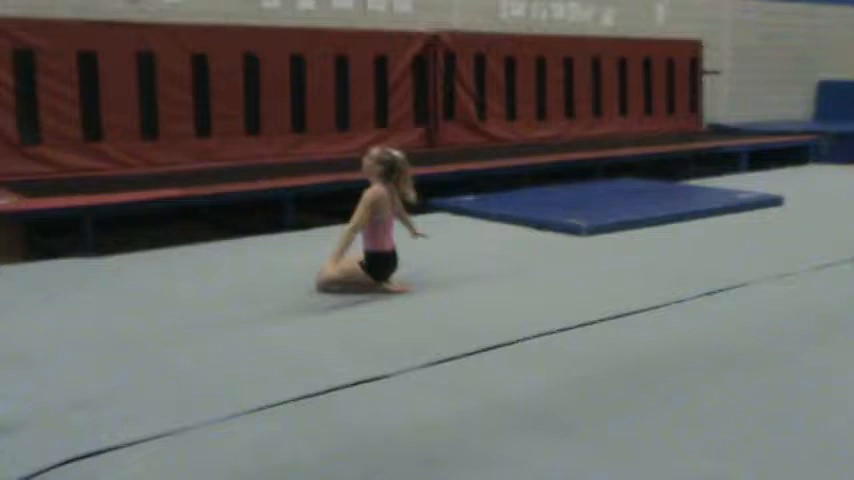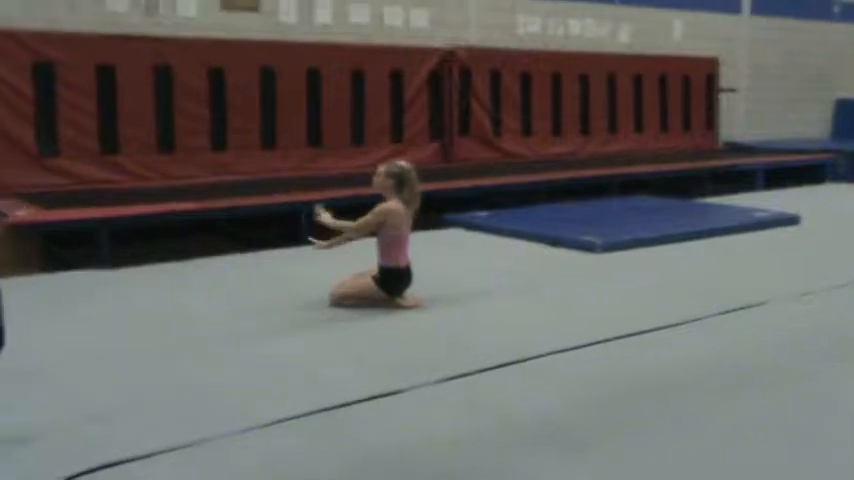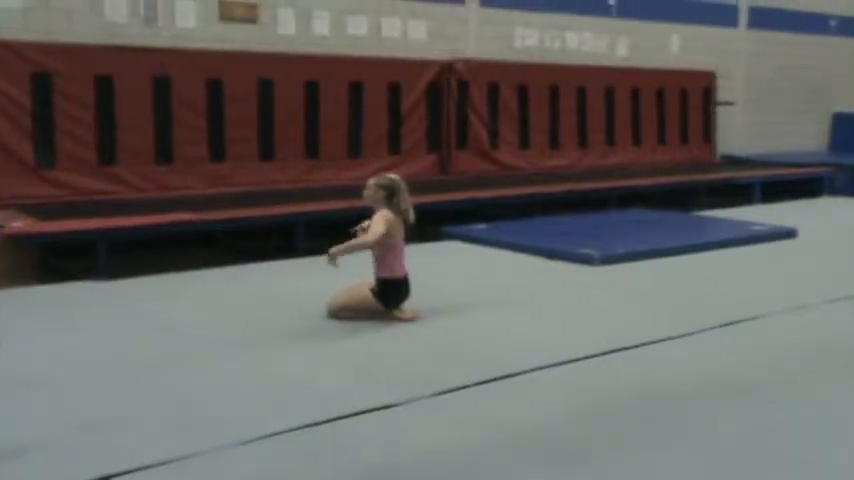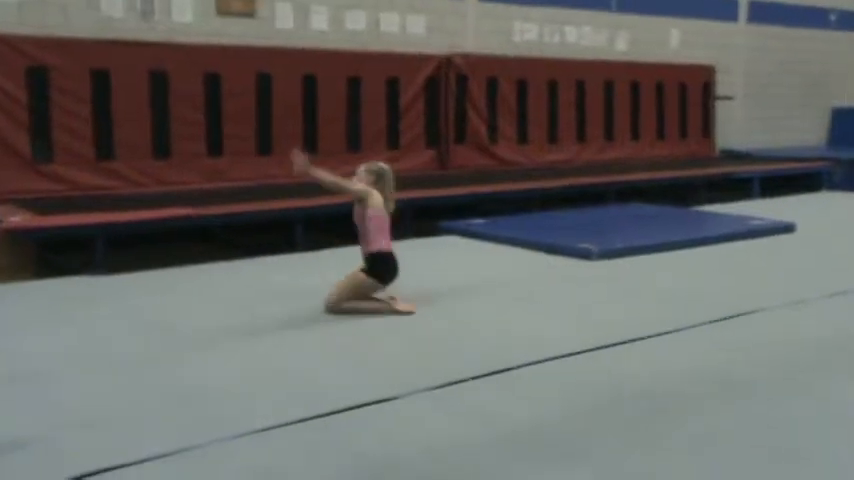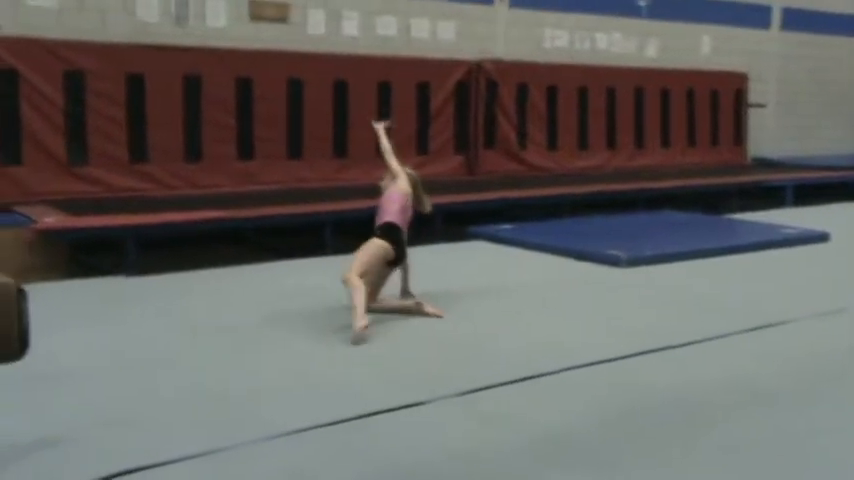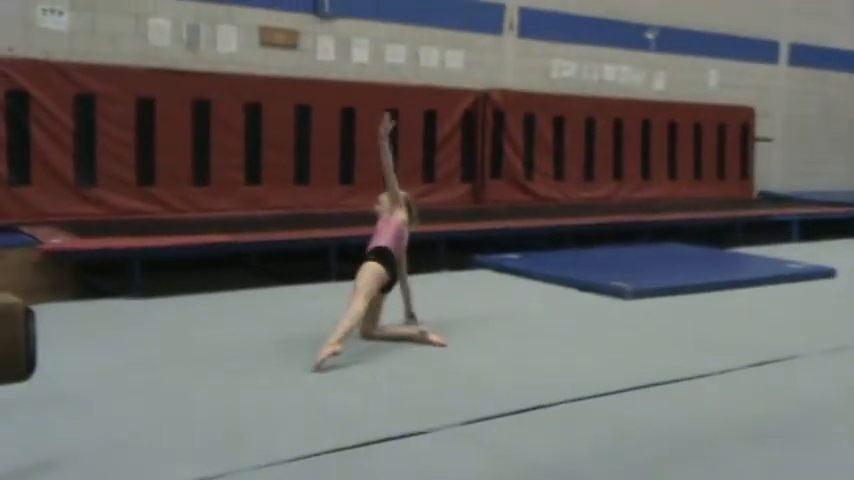
dt=0.3s
person 1, frame 1
left shoulder: (373, 194)
right shoulder: (389, 190)
left elbow: (353, 228)
right elbow: (400, 213)
left wrist: (332, 262)
right wrist: (413, 230)
left hip: (379, 261)
right hip: (387, 257)
left knee: (323, 281)
left ankle: (380, 286)
right ankle: (379, 281)
person 1, frame 2
left shoulder: (387, 209)
right shoulder: (401, 205)
left elbow: (354, 228)
right elbow: (363, 230)
left wrist: (329, 221)
right wrist: (329, 243)
left hip: (392, 277)
right hip: (399, 273)
left knee: (336, 296)
right knee: (348, 285)
left ankle: (394, 301)
right ankle: (393, 294)
person 1, frame 3
left shoulder: (382, 217)
right shoulder: (391, 216)
left elbow: (369, 240)
left wrist: (338, 250)
right wrist: (367, 227)
left hip: (390, 288)
right hip: (395, 284)
left knee: (334, 307)
right knee: (341, 296)
left ankle: (391, 313)
right ankle: (390, 306)
person 1, frame 4
left shoulder: (367, 192)
right shoulder: (376, 200)
left elbow: (338, 182)
left wrist: (308, 169)
left hip: (379, 265)
right hip: (385, 263)
left knee: (332, 303)
right knee: (340, 296)
left ankle: (388, 306)
right ankle: (386, 302)
person 1, frame 5
left shoulder: (402, 181)
right shoulder: (406, 204)
left elbow: (388, 153)
right elbow: (404, 247)
left wrist: (379, 130)
right wrist: (405, 287)
left hip: (387, 236)
right hip: (394, 239)
left knee: (351, 276)
right knee: (368, 301)
left ankle: (359, 319)
right ankle: (414, 306)
person 1, frame 6
left shoulder: (397, 209)
right shoulder: (399, 234)
left elbow: (390, 175)
right elbow: (402, 275)
left wrist: (383, 137)
right wrist: (409, 312)
left hip: (379, 259)
right hip: (388, 266)
left knee: (359, 301)
right knee: (368, 330)
left ankle: (334, 342)
right ankle: (418, 333)
